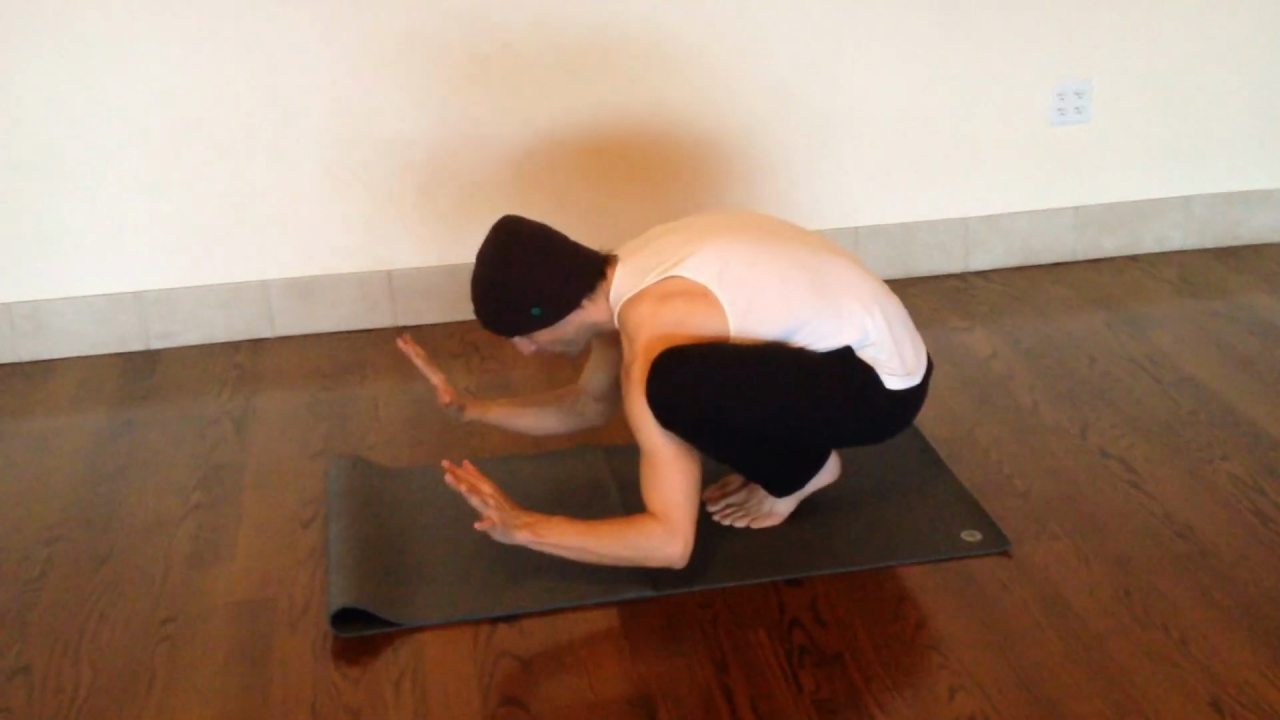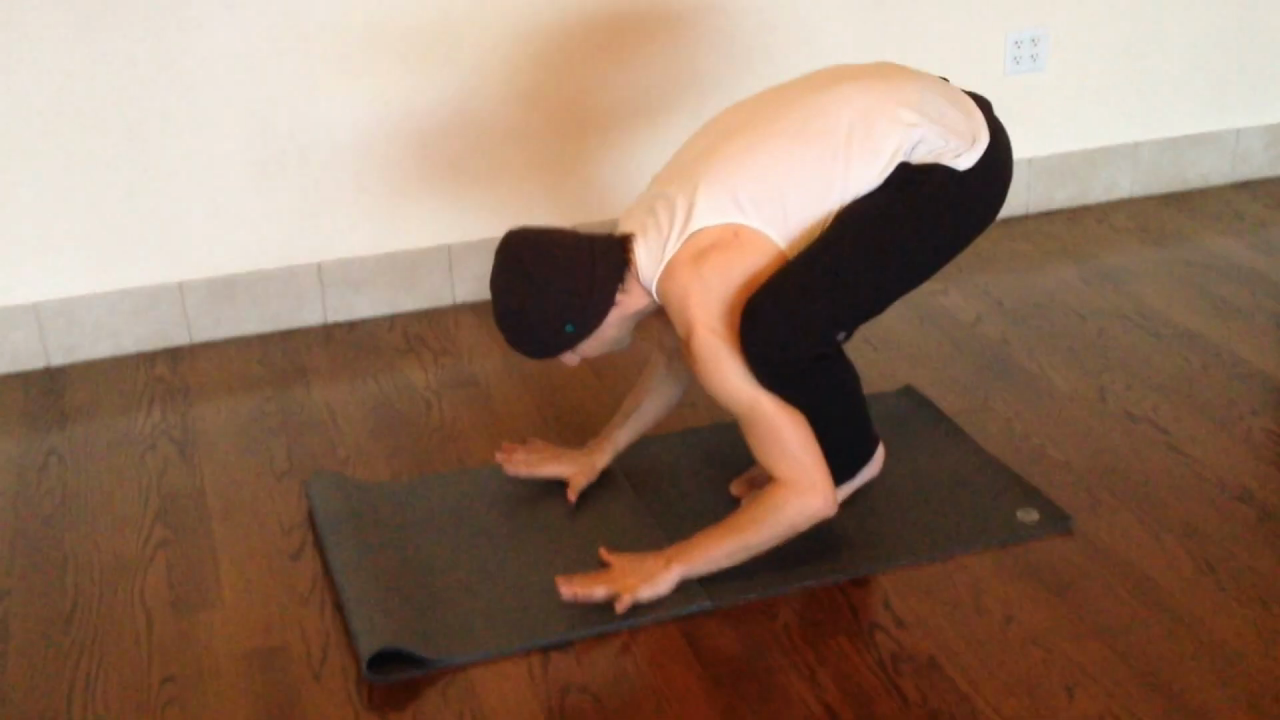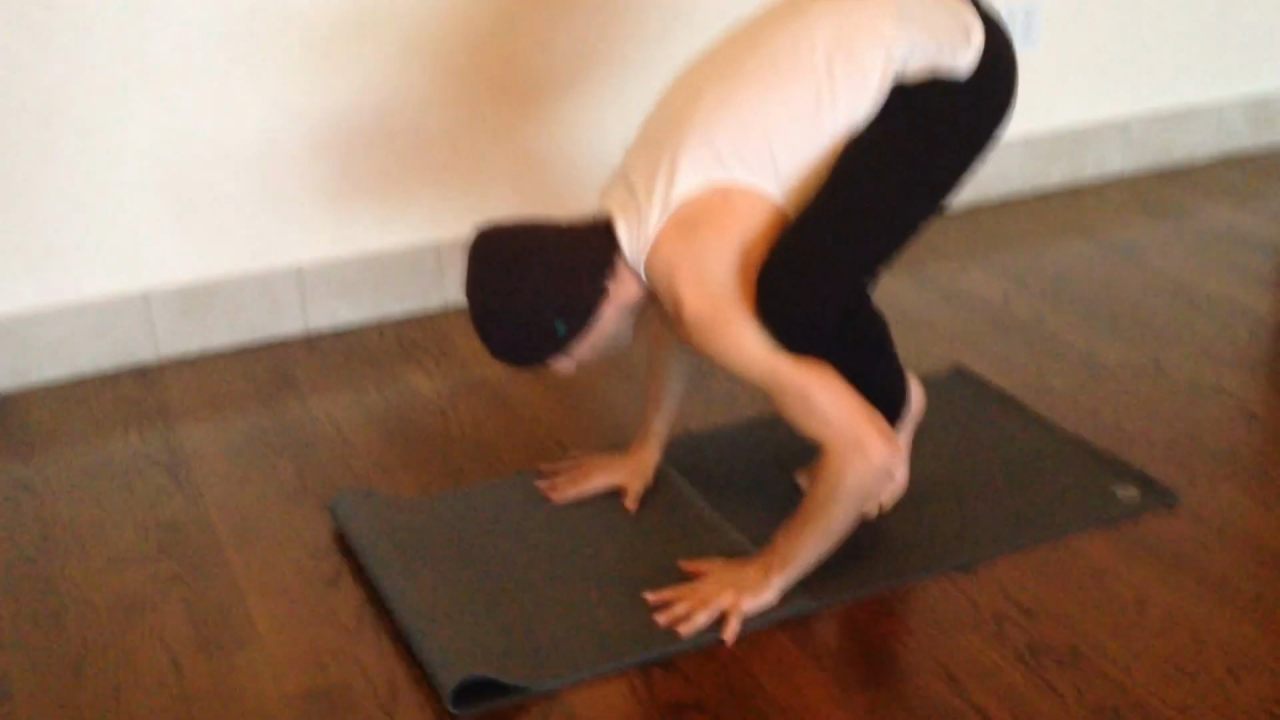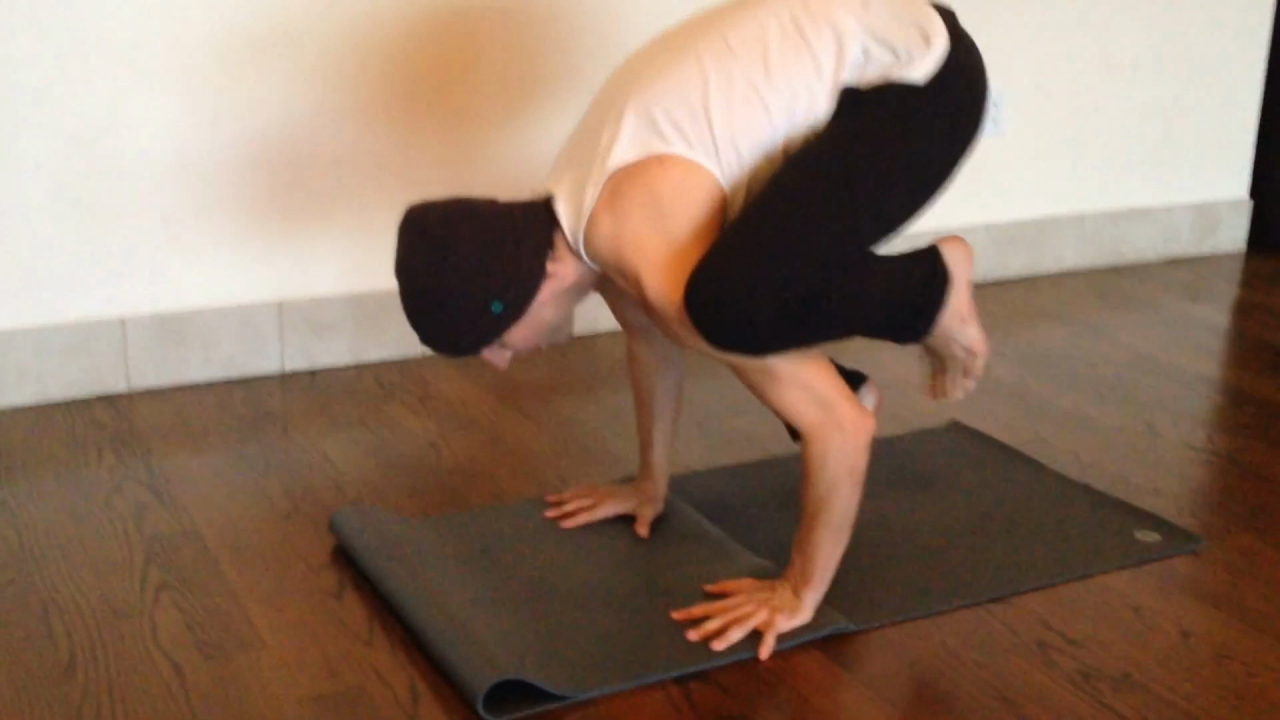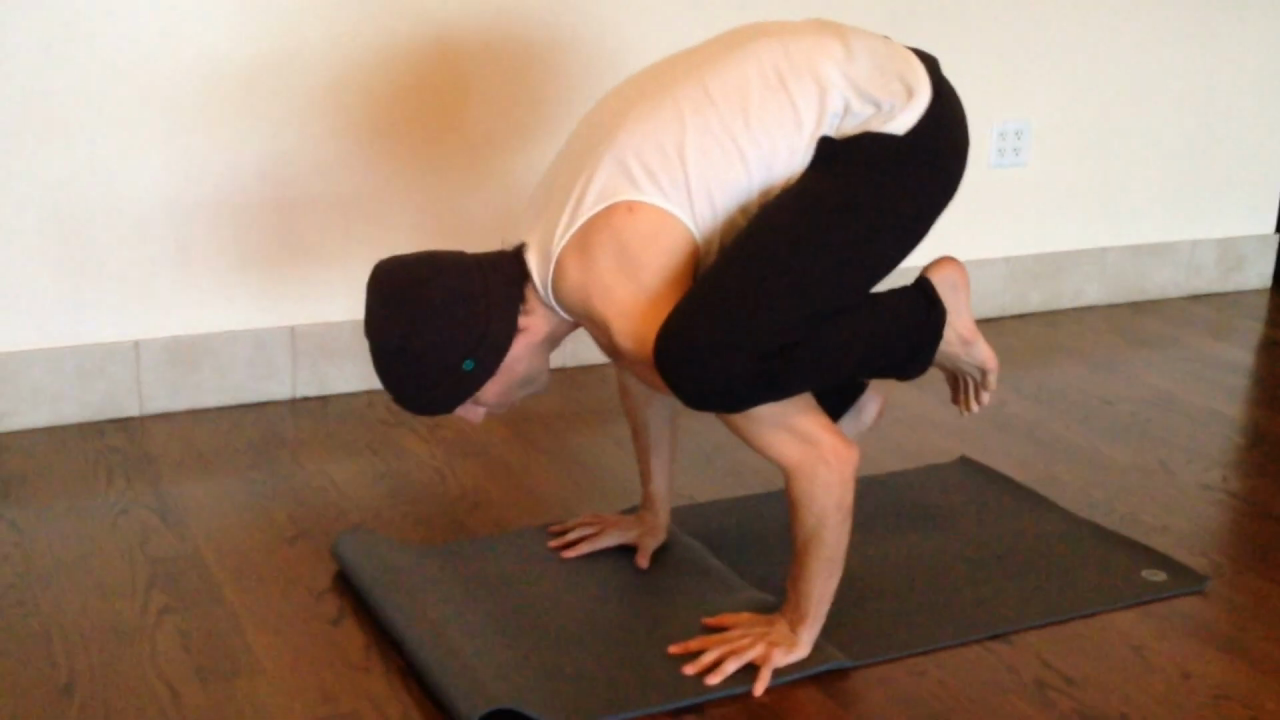
dt=1s
person 1, frame 1
left shoulder: (655, 337)
right shoulder: (624, 276)
left elbow: (671, 542)
right elbow: (590, 404)
left wrist: (523, 526)
right wrist: (472, 409)
left hip: (883, 382)
right hip: (852, 334)
left knee: (675, 383)
left ankle: (799, 472)
right ankle: (785, 455)
person 1, frame 2
left shoulder: (705, 309)
right shoulder: (640, 239)
left elbow: (811, 495)
right elbow: (679, 354)
left wrist: (670, 564)
right wrist: (599, 451)
left hip: (954, 158)
right hip: (900, 111)
left knee: (776, 332)
left ankle: (850, 458)
right ankle: (815, 441)
person 1, frame 3
left shoulder: (700, 285)
right shoulder: (627, 212)
left elbow: (867, 451)
left wrist: (768, 573)
right wrist: (645, 450)
left hip: (955, 57)
left knee: (799, 294)
left ankle: (890, 405)
right ankle: (873, 399)
person 1, frame 4
left shoulder: (648, 250)
right shoulder: (576, 209)
left elbow: (844, 425)
right elbow: (649, 333)
left wrist: (799, 591)
right wrist: (650, 483)
left hip: (922, 74)
left knee: (731, 302)
left ankle: (931, 291)
right ankle: (838, 380)
person 1, frame 5
left shoulder: (622, 301)
right shoulder: (550, 249)
left elbow: (827, 459)
right elbow: (641, 363)
left wrist: (797, 627)
right wrist: (654, 512)
left hip: (900, 121)
left knee: (705, 358)
left ankle: (926, 319)
right ankle: (845, 390)
